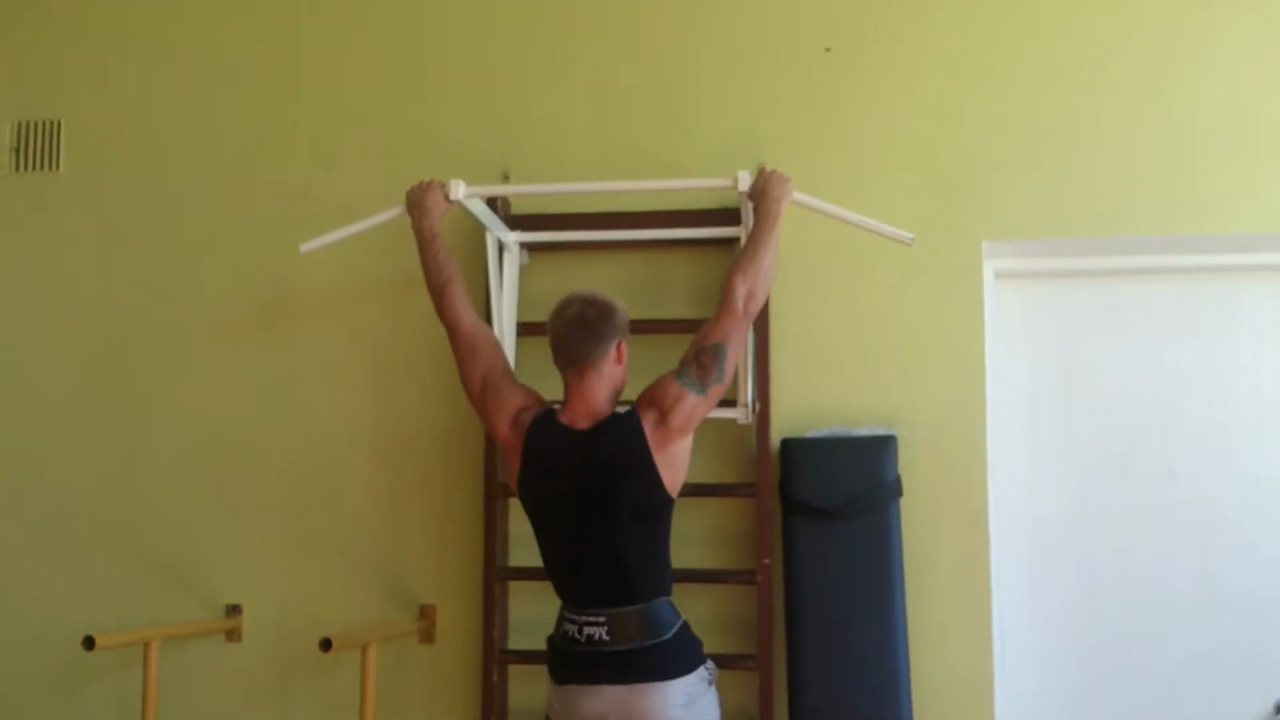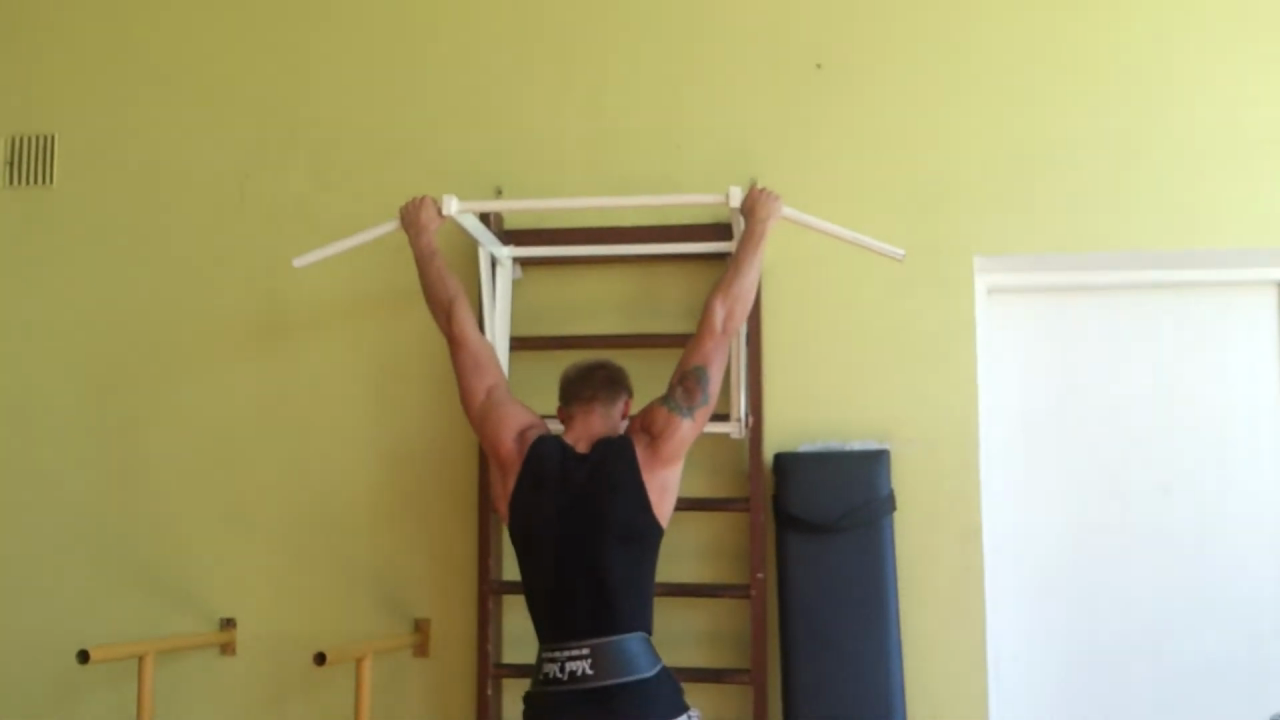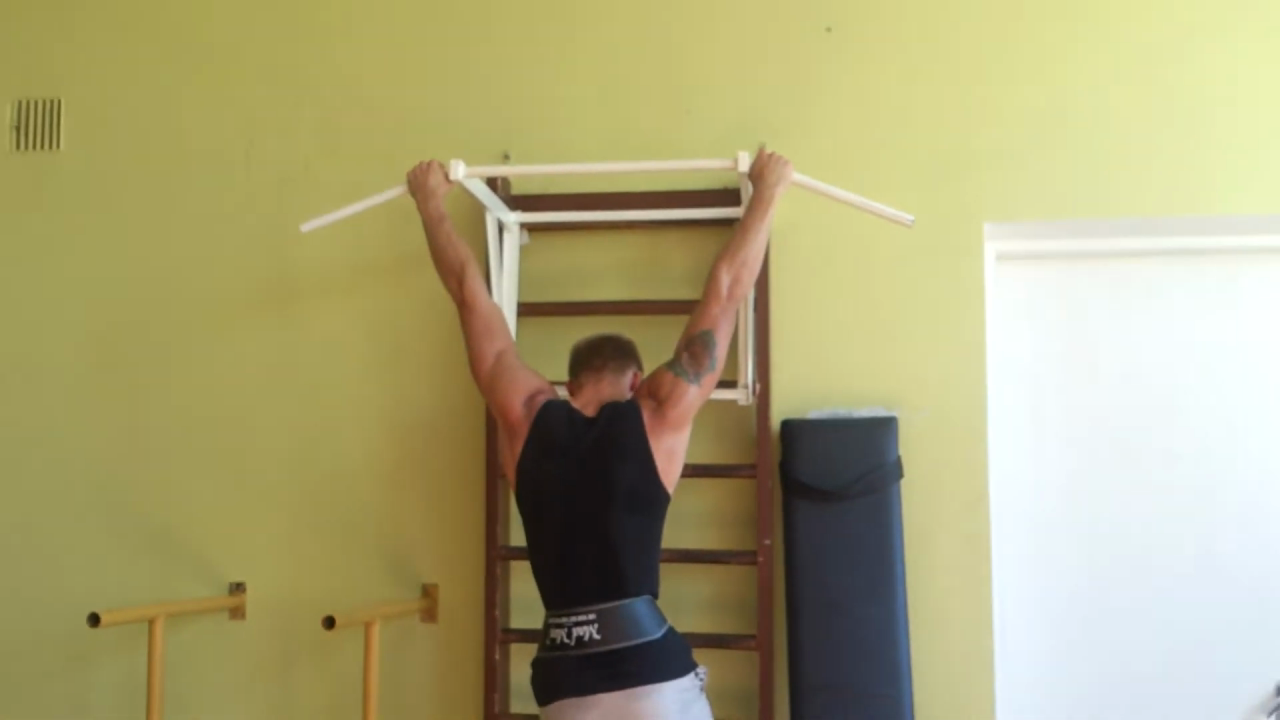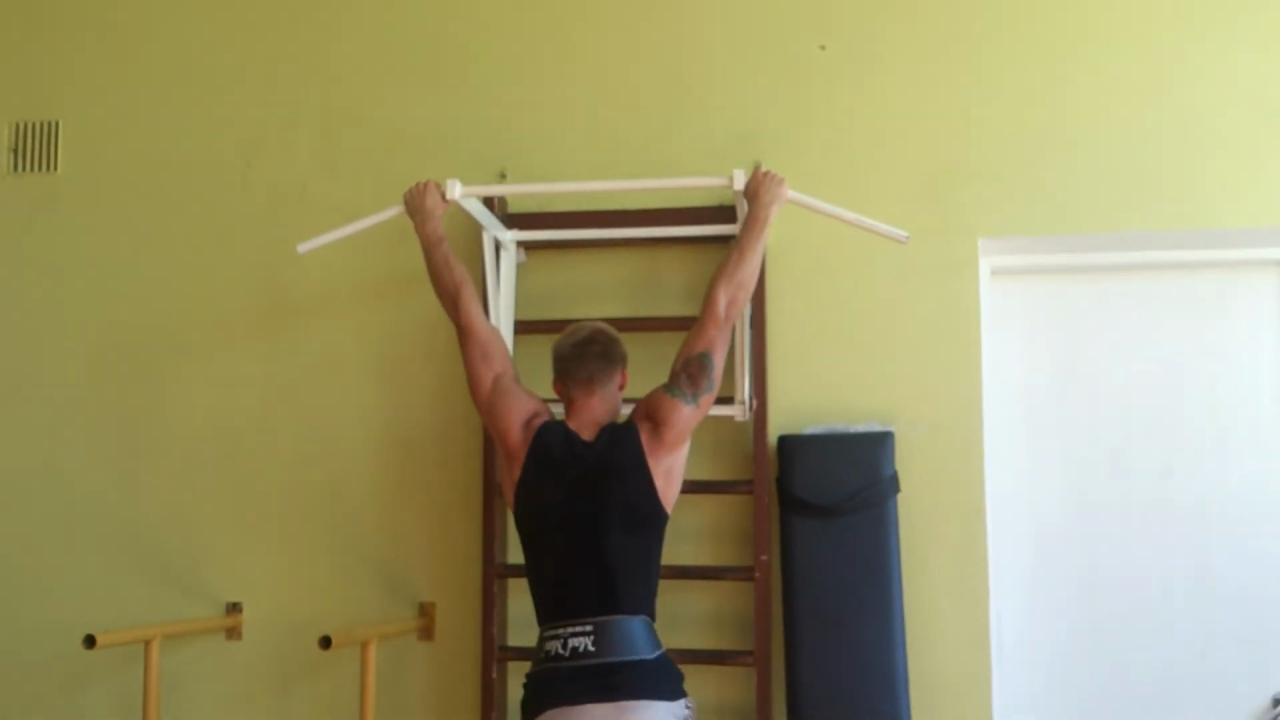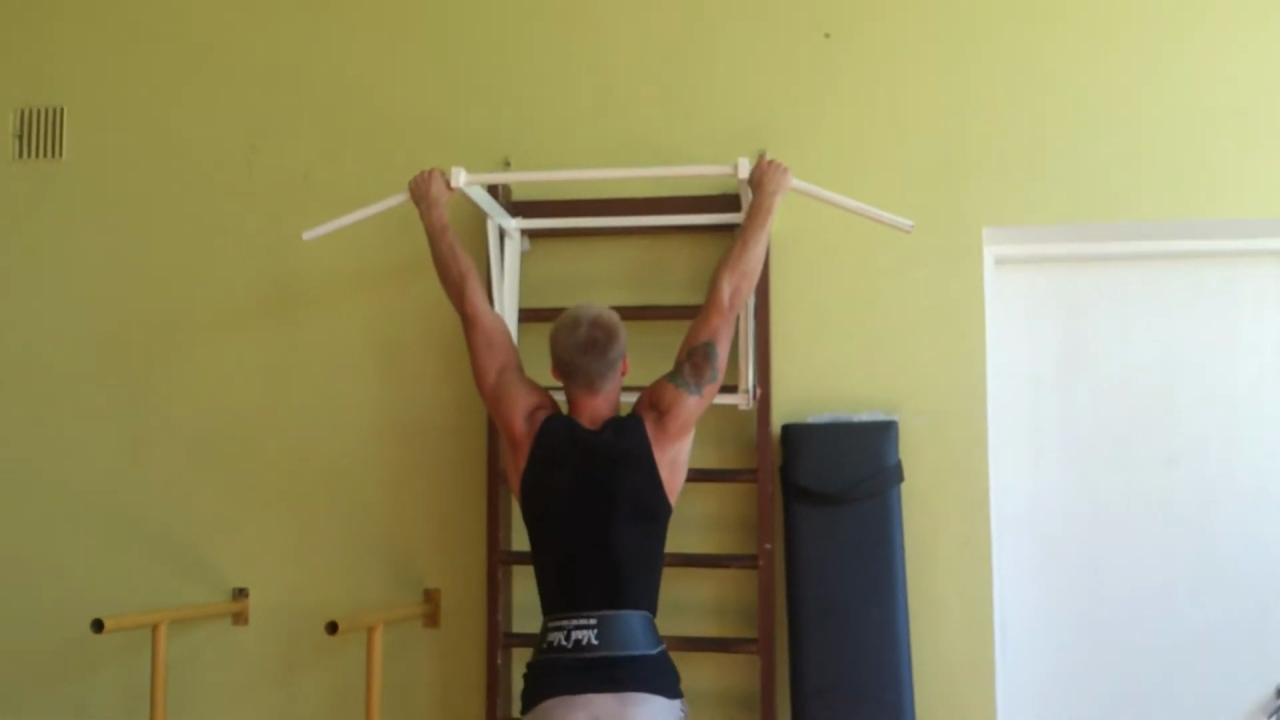
dt=1s
person 1, frame 1
left shoulder: (520, 432)
right shoulder: (660, 426)
left elbow: (459, 317)
right elbow: (739, 307)
left wrist: (426, 223)
right wrist: (770, 208)
left hip: (577, 673)
right hip: (662, 670)
person 1, frame 2
left shoulder: (517, 455)
right shoulder: (652, 453)
left elbow: (461, 330)
right elbow: (719, 325)
left wrist: (423, 238)
right wrist: (758, 225)
person 1, frame 3
left shoulder: (526, 418)
right shoulder: (659, 416)
left elbow: (470, 293)
right elbow: (724, 292)
left wrist: (430, 203)
right wrist: (766, 191)
person 1, frame 4
left shoulder: (525, 440)
right shoulder: (659, 437)
left elbow: (468, 317)
right elbow: (720, 313)
left wrist: (428, 223)
right wrist: (761, 210)
person 1, frame 5
left shoulder: (529, 431)
right shoulder: (662, 429)
left elbow: (474, 306)
right elbow: (724, 302)
left wrist: (434, 211)
right wrist: (765, 199)
